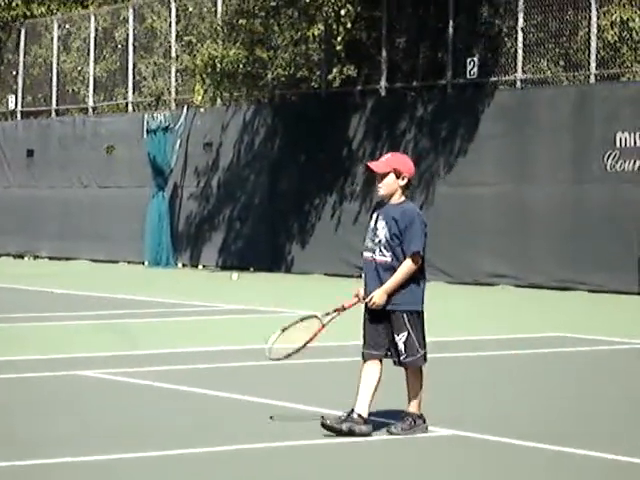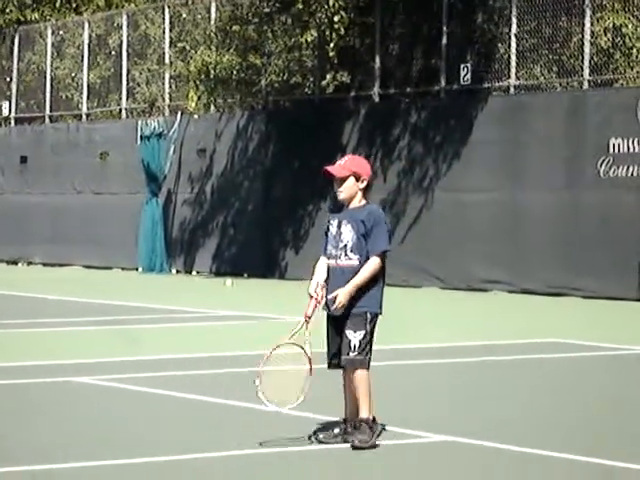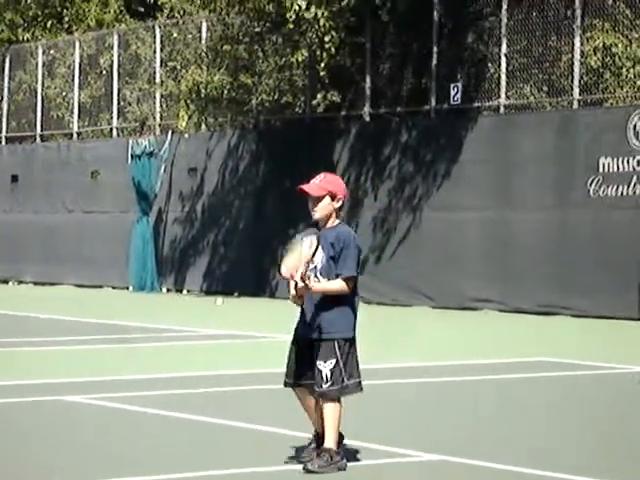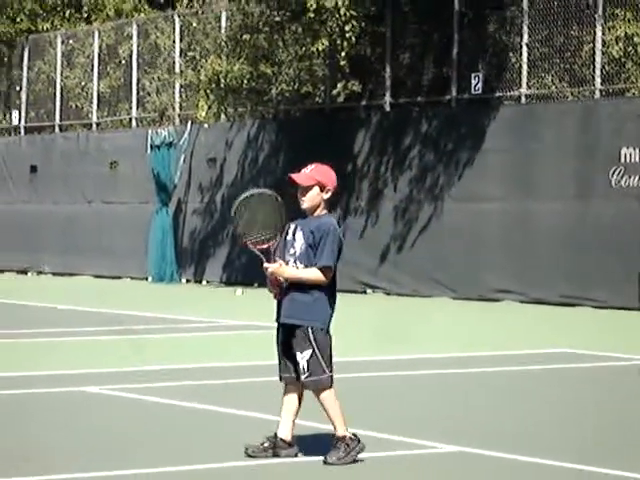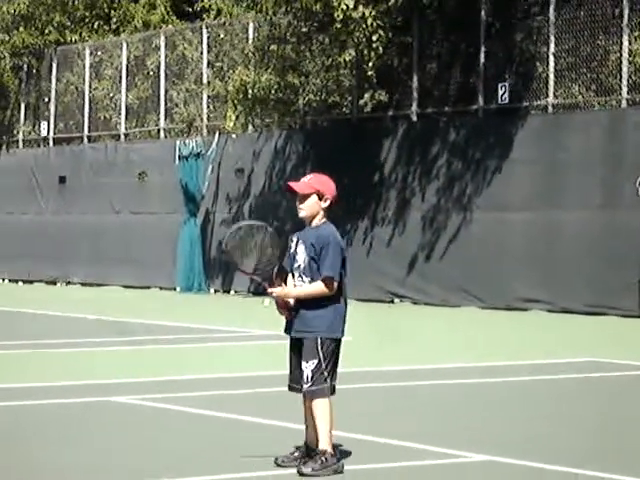
dt=0.5s
person 1, frame 1
left shoulder: (410, 215)
right shoulder: (379, 209)
left elbow: (413, 260)
left wrist: (385, 291)
right wrist: (367, 285)
left hip: (403, 300)
right hip: (376, 299)
left knee: (409, 359)
right knee: (372, 355)
left ankle: (415, 416)
right ankle: (359, 417)
person 1, frame 2
left shoulder: (373, 215)
right shoulder: (335, 215)
left elbow: (376, 260)
right elbow: (326, 257)
left wrist: (349, 289)
right wrist: (318, 281)
left hip: (362, 303)
right hip: (337, 304)
left knee: (355, 360)
right knee: (346, 363)
left ankle: (367, 420)
right ankle: (351, 424)
person 1, frame 3
left shoulder: (346, 238)
left elbow: (345, 283)
right elbow: (297, 272)
left wrist: (315, 286)
right wrist: (296, 288)
left hip: (334, 327)
right hip: (307, 324)
left knee: (329, 389)
right knee: (298, 381)
left ankle: (332, 451)
right ankle: (324, 437)
person 1, frame 4
left shoulder: (327, 228)
right shoulder: (296, 224)
left elbow: (323, 274)
right elbow: (285, 262)
left wrist: (285, 272)
right wrist: (275, 277)
left hip: (311, 317)
right hip: (290, 312)
left knee: (315, 377)
right knee: (291, 378)
left ankle: (346, 438)
right ankle: (284, 439)
person 1, frame 5
left shoulder: (328, 238)
right shoulder: (299, 236)
left elbow: (328, 285)
left wrist: (289, 293)
right wrist: (284, 298)
left hip: (321, 327)
right hip: (301, 324)
left knee: (316, 388)
right knee: (303, 387)
left ankle: (327, 454)
right ankle: (310, 447)
